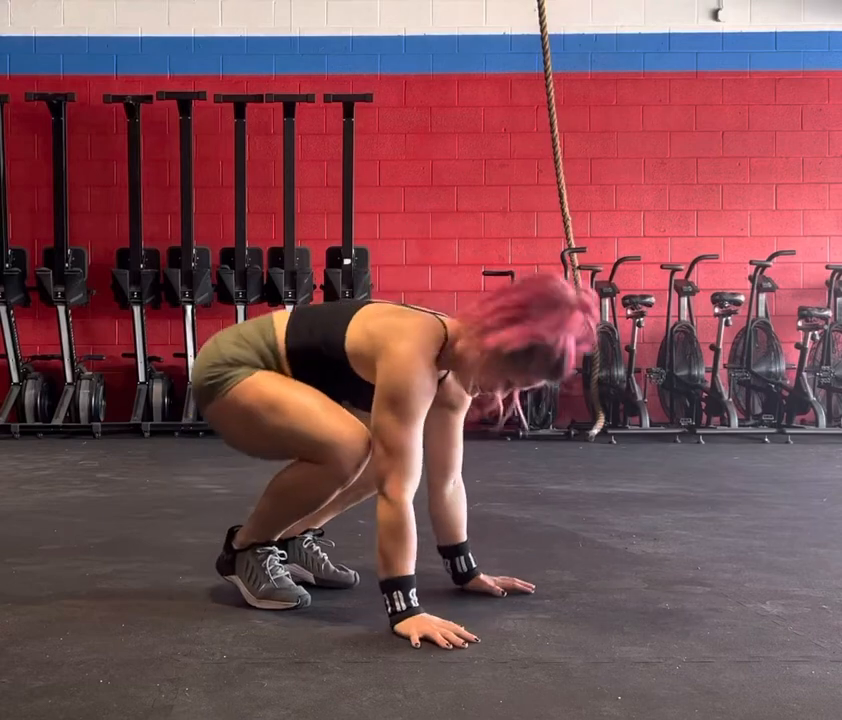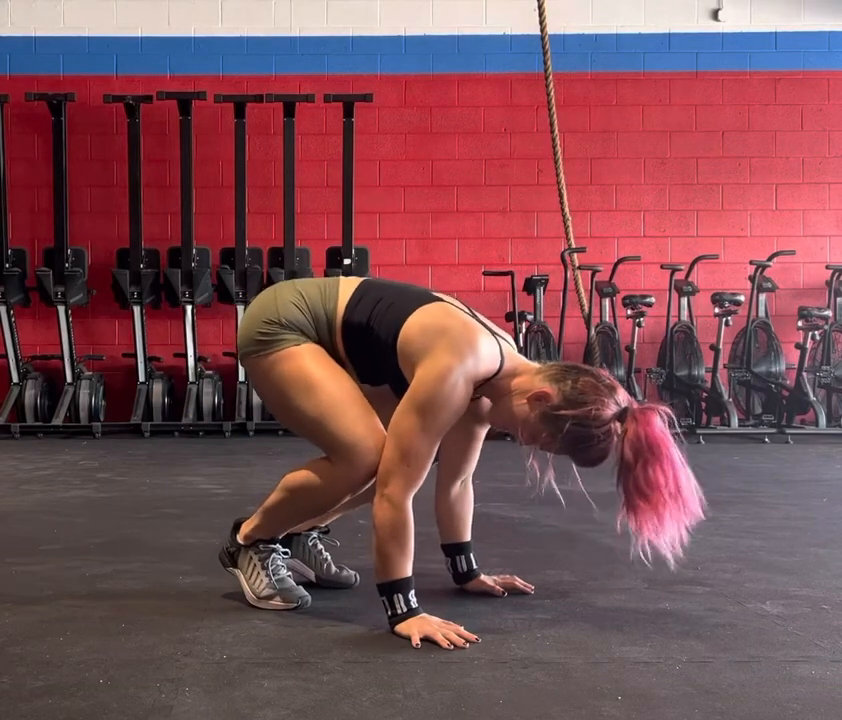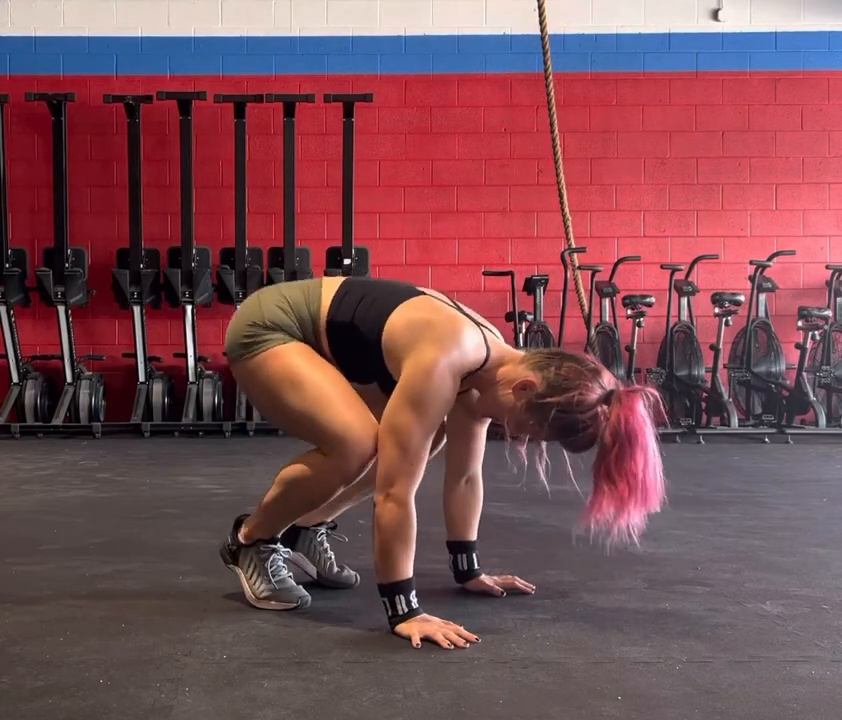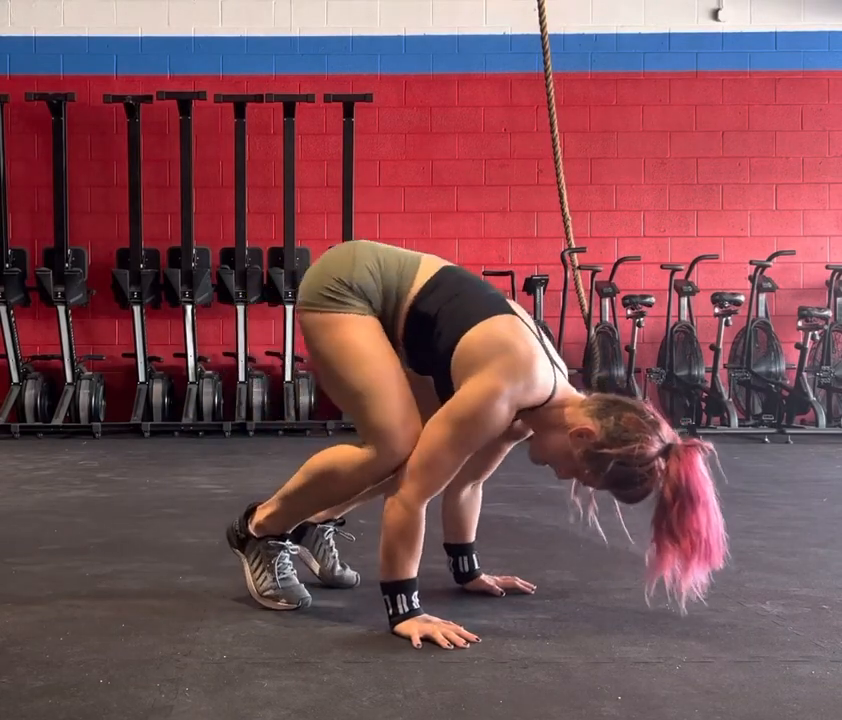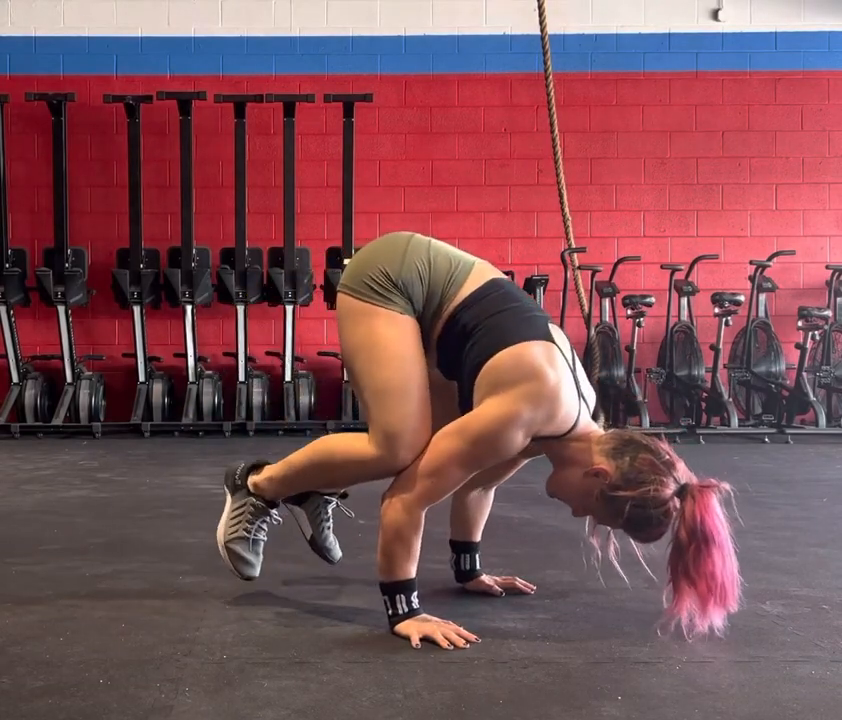
dt=1s
person 1, frame 1
left shoulder: (453, 364)
right shoulder: (415, 359)
left elbow: (445, 479)
right elbow: (393, 490)
left wrist: (466, 572)
right wrist: (405, 610)
left hip: (276, 371)
right hip: (230, 368)
left knee: (378, 447)
right knee: (351, 451)
left ankle: (293, 540)
right ankle: (248, 550)
person 1, frame 2
left shoulder: (500, 373)
right shoulder: (457, 370)
left elbow: (455, 479)
right elbow: (394, 491)
left wrist: (467, 571)
right wrist: (404, 610)
left hip: (331, 330)
right hip: (281, 321)
left knee: (405, 454)
right knee: (366, 456)
left ankle: (299, 535)
right ankle: (251, 541)
person 1, frame 3
left shoulder: (487, 364)
right shoulder: (443, 362)
left elbow: (465, 474)
right elbow: (395, 490)
left wrist: (468, 570)
right wrist: (404, 610)
left hip: (321, 337)
right hip: (269, 326)
left knee: (422, 437)
right knee: (357, 444)
left ankle: (304, 529)
right ankle: (251, 540)
person 1, frame 4
left shoulder: (549, 399)
right shoulder: (508, 389)
left elbow: (465, 475)
right elbow: (411, 490)
left wrist: (467, 570)
right wrist: (404, 611)
left hip: (387, 294)
right hip: (348, 283)
left knee: (427, 449)
right knee: (395, 448)
left ankle: (314, 523)
right ankle: (261, 529)
person 1, frame 5
left shoulder: (574, 420)
right shoulder: (530, 412)
left elbow: (477, 478)
right elbow: (409, 494)
left wrist: (468, 569)
right wrist: (404, 611)
left hip: (433, 282)
right hip: (393, 274)
left knee: (443, 450)
right knee: (400, 450)
left ankle: (316, 493)
right ankle: (258, 487)
